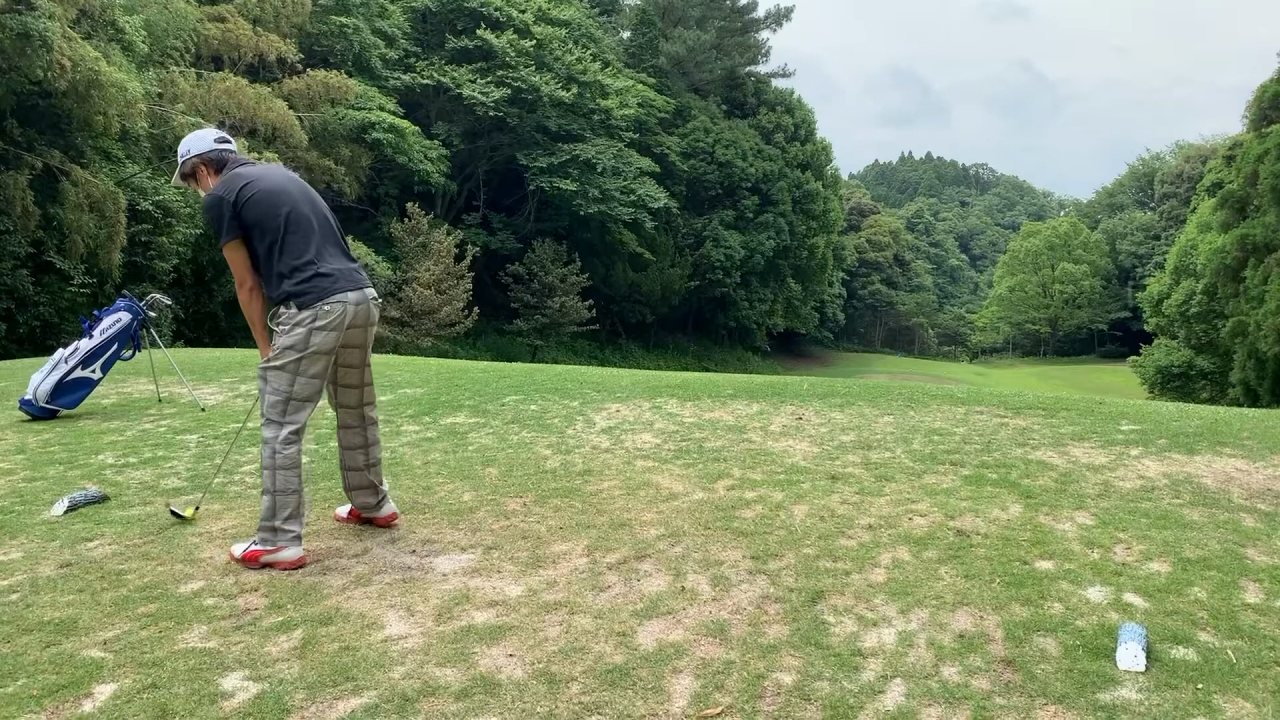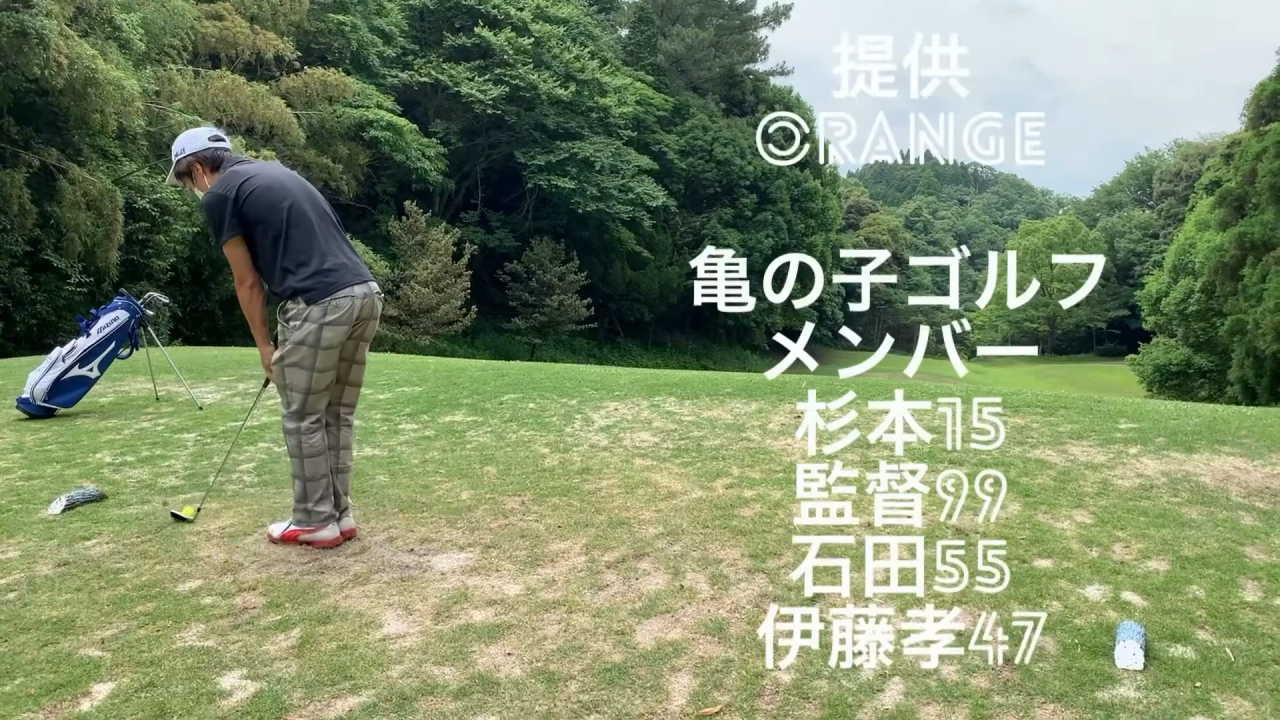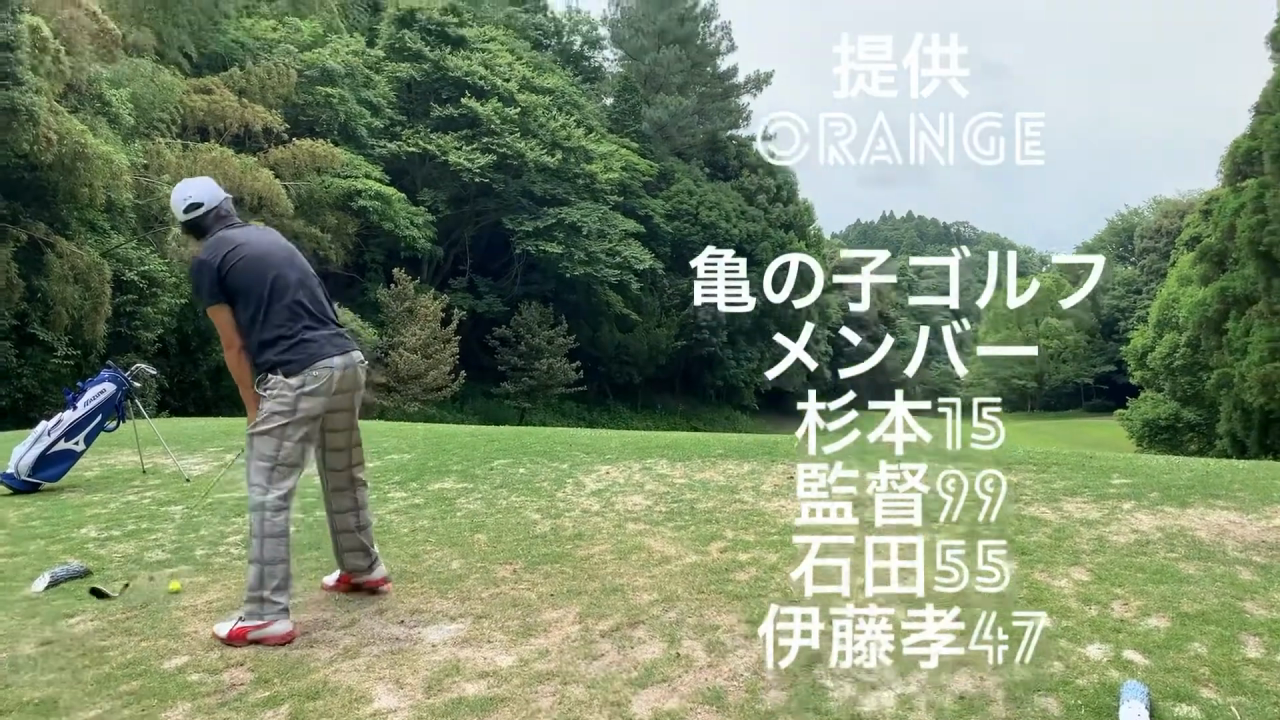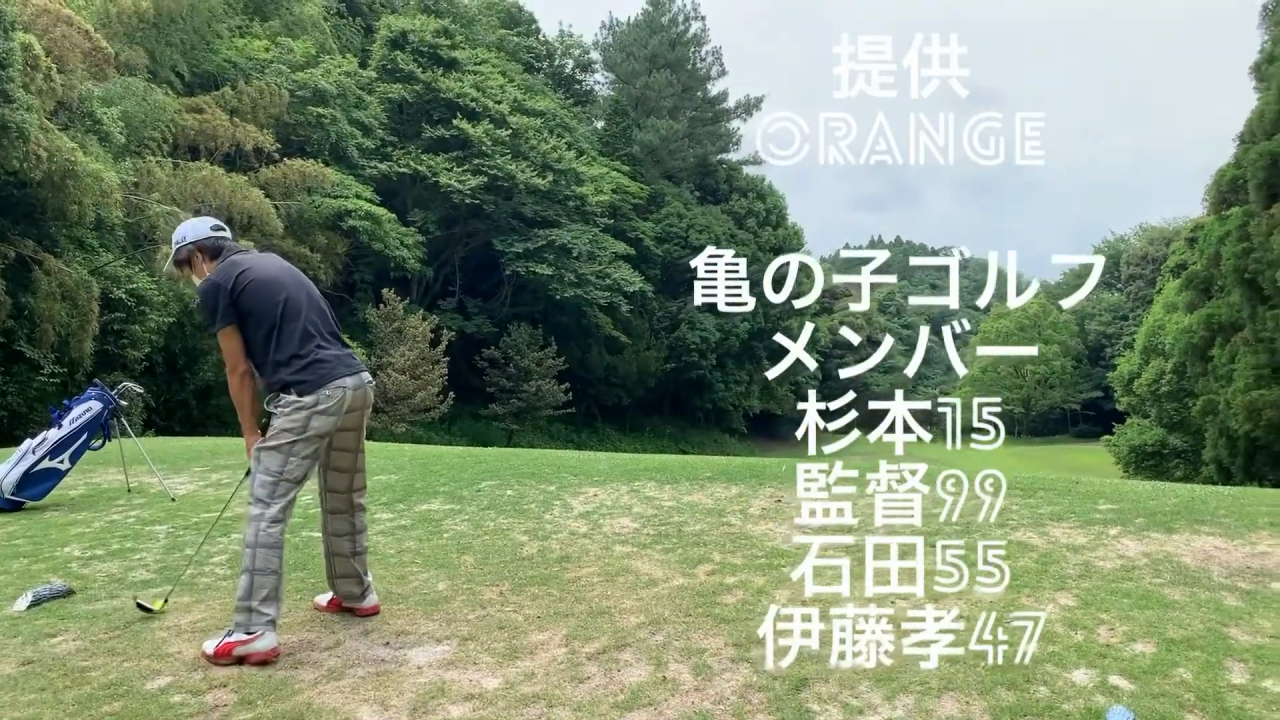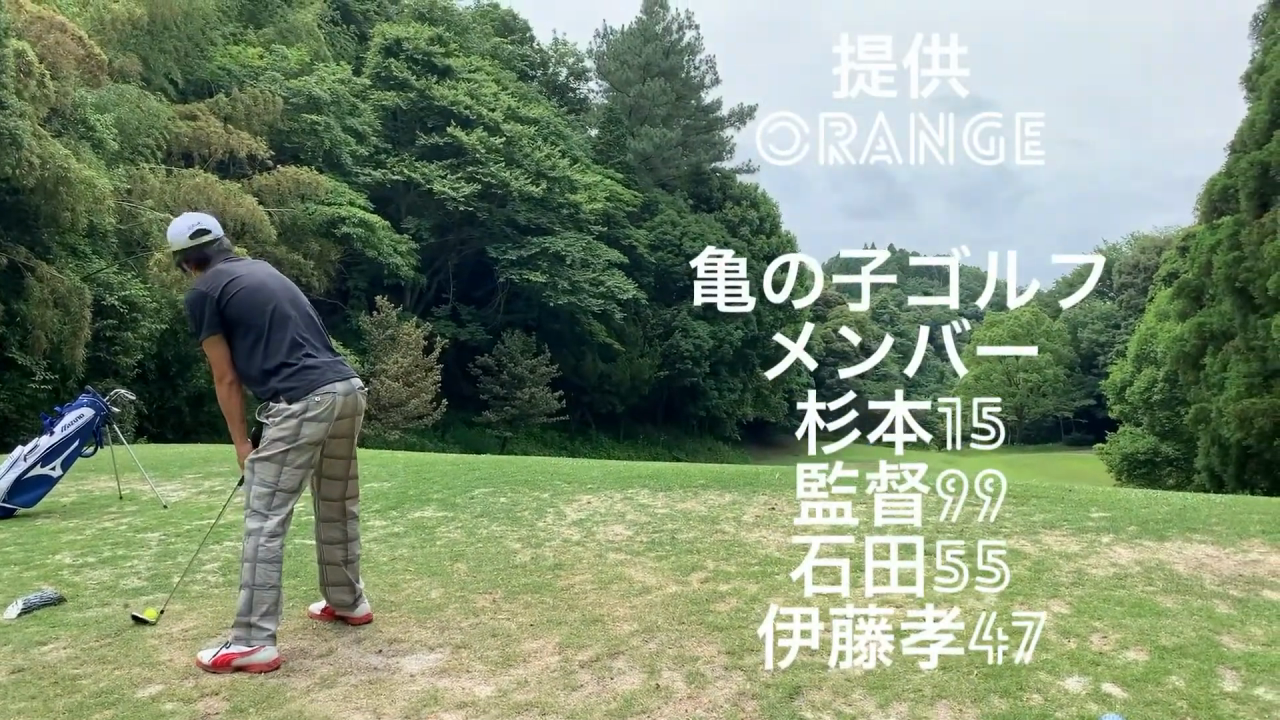
dt=1s
person 1, frame 1
left shoulder: (219, 197)
right shoulder: (279, 174)
left elbow: (248, 284)
left wrist: (265, 345)
right wrist: (274, 341)
left hip: (313, 310)
right hip: (362, 297)
left knee: (282, 427)
right knee: (358, 412)
left ankle: (279, 541)
right ankle: (373, 504)
person 1, frame 2
left shoulder: (219, 195)
right shoulder: (274, 172)
left elbow: (248, 282)
left wrist: (265, 345)
right wrist: (278, 342)
left hip: (319, 304)
right hip: (366, 292)
left knee: (304, 418)
right knee: (337, 414)
left ankle: (315, 521)
right ankle: (338, 512)
person 1, frame 3
left shoulder: (206, 262)
right shoulder: (270, 236)
left elbow: (235, 346)
left wrist: (253, 405)
right wrist: (263, 401)
left hip: (298, 377)
right hip: (347, 361)
left knee: (268, 496)
right knee: (344, 476)
left ankle: (267, 615)
right ankle: (363, 567)
person 1, frame 4
left shoulder: (216, 285)
right shoulder: (270, 262)
left elbow: (239, 370)
left wrist: (251, 434)
right wrist: (262, 431)
left hip: (310, 395)
right hip: (356, 382)
left knee: (267, 512)
right knee: (345, 500)
left ankle: (254, 630)
right ankle: (355, 592)
person 1, frame 5
left shoulder: (202, 294)
right shoulder: (261, 270)
left elbow: (227, 379)
left wrist: (241, 443)
right wrist: (250, 441)
left hip: (301, 404)
right hip: (348, 389)
left knee: (264, 523)
right knee: (337, 506)
left ankle: (254, 642)
right ankle: (348, 601)
